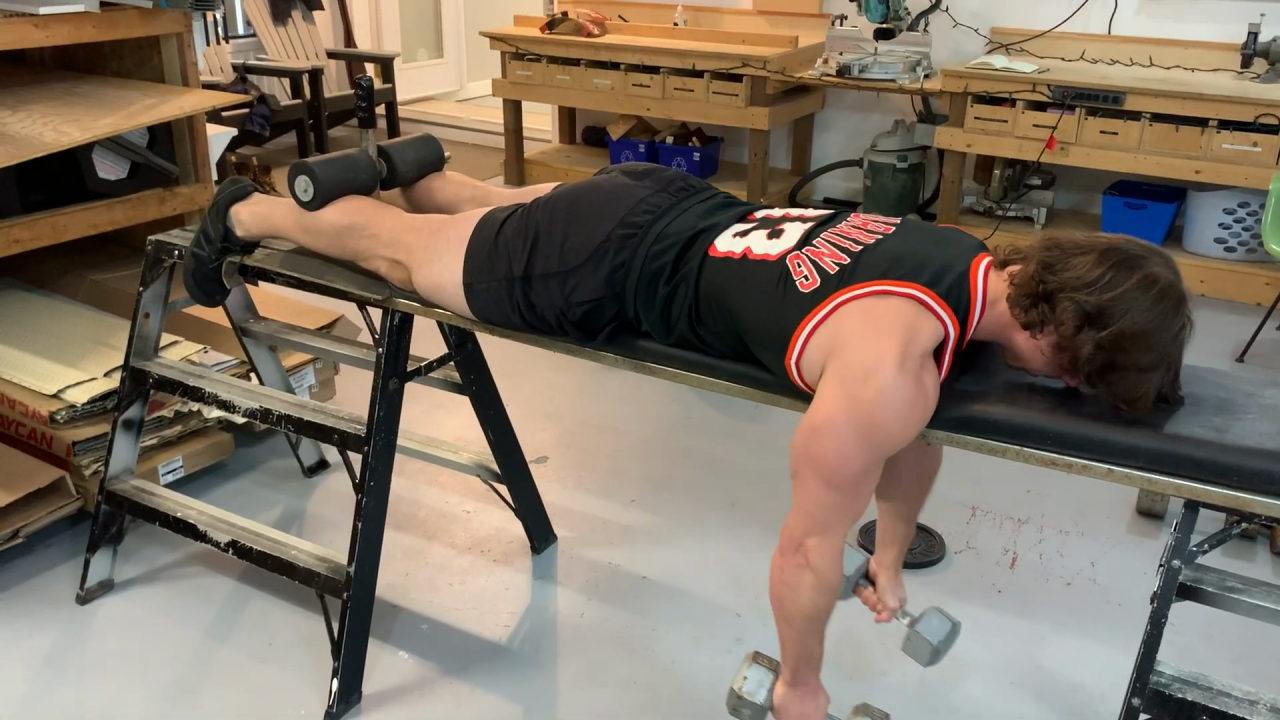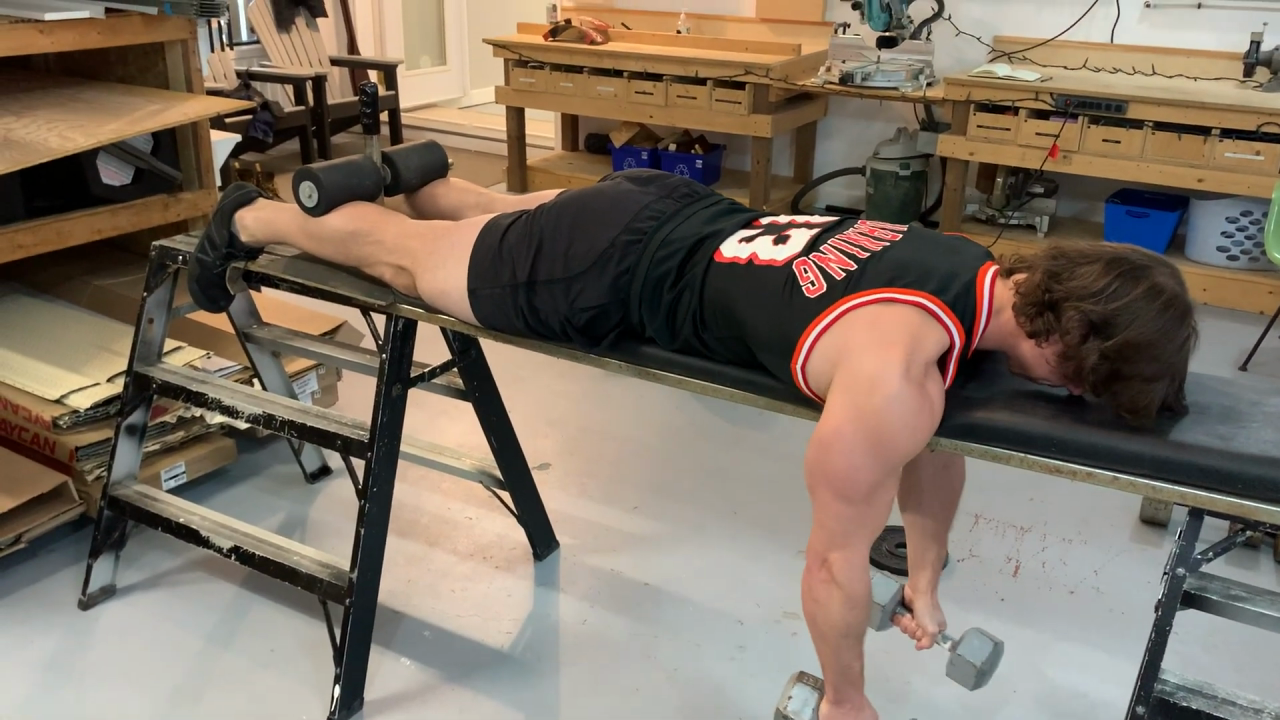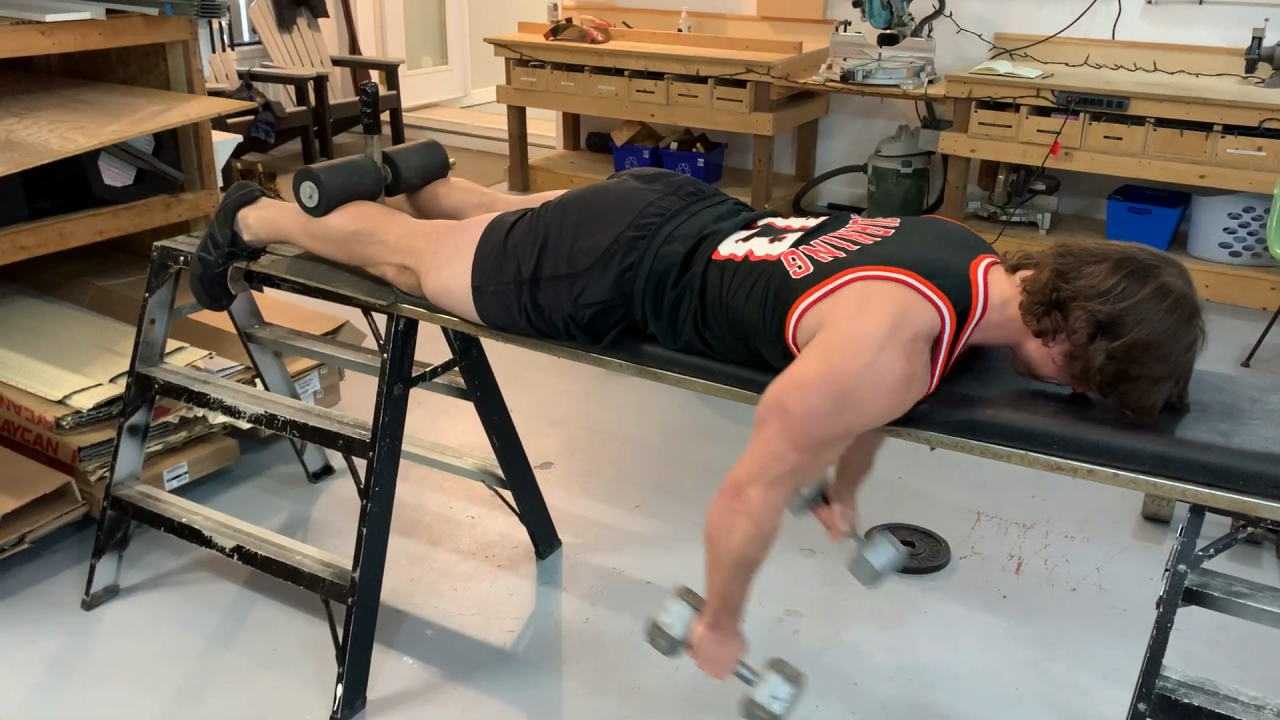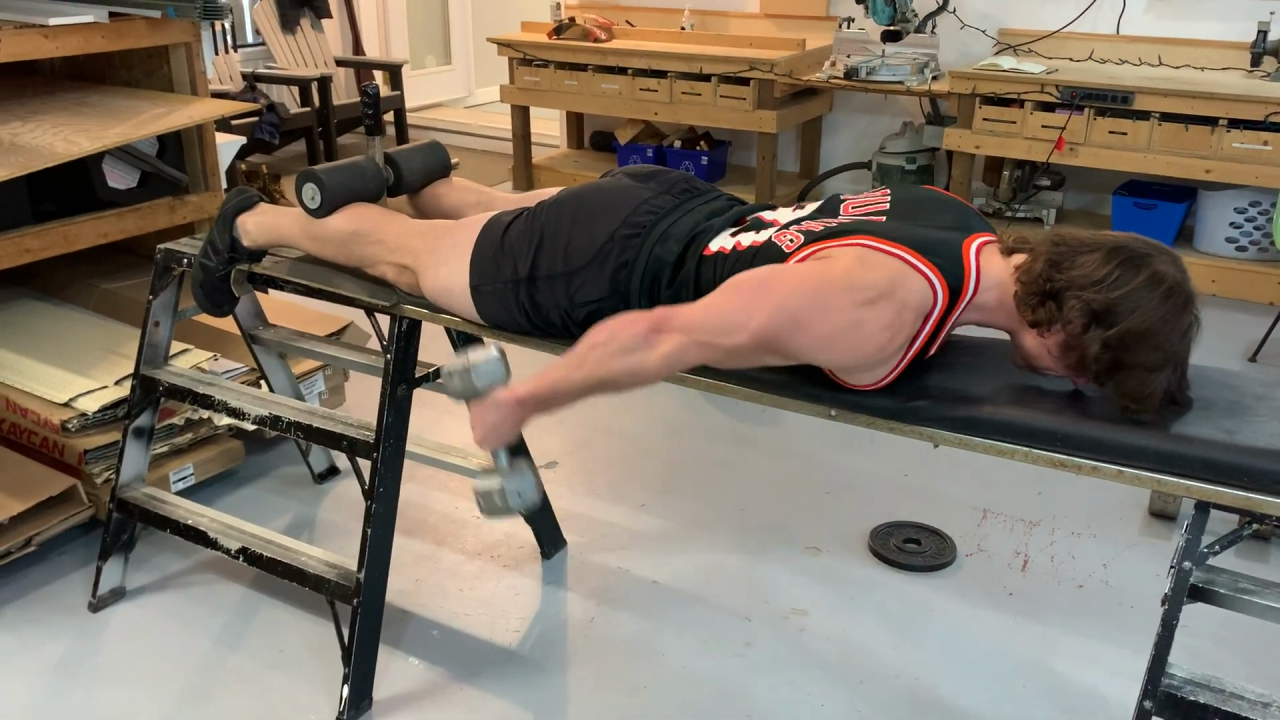
dt=0.4s
person 1, frame 1
left shoulder: (971, 260)
right shoulder: (889, 365)
left elbow: (911, 436)
right elbow: (808, 543)
left wrist: (891, 560)
left hip: (660, 204)
right hip: (604, 269)
left knee: (494, 201)
right knee: (399, 251)
right ankle: (248, 212)
person 1, frame 2
left shoulder: (975, 270)
right shoulder: (894, 373)
left elbow: (935, 441)
right elbow: (834, 558)
left wrist: (926, 579)
left hip: (667, 213)
right hip: (608, 276)
left knee: (496, 209)
right knee: (404, 256)
right ankle: (250, 221)
person 1, frame 3
left shoulder: (975, 256)
right shoulder: (890, 349)
right elbow: (752, 489)
left wrist: (841, 491)
right wrist: (718, 621)
left hip: (669, 215)
right hip: (617, 273)
left knee: (503, 206)
right knee: (410, 256)
right ankle: (256, 219)
person 1, frame 4
left shoulder: (959, 222)
right shoulder: (879, 312)
right elbow: (654, 338)
right wrist: (513, 405)
left hip: (667, 209)
right hip: (612, 264)
left knee: (496, 206)
right knee: (410, 258)
left ankle: (407, 178)
right ankle: (257, 227)
